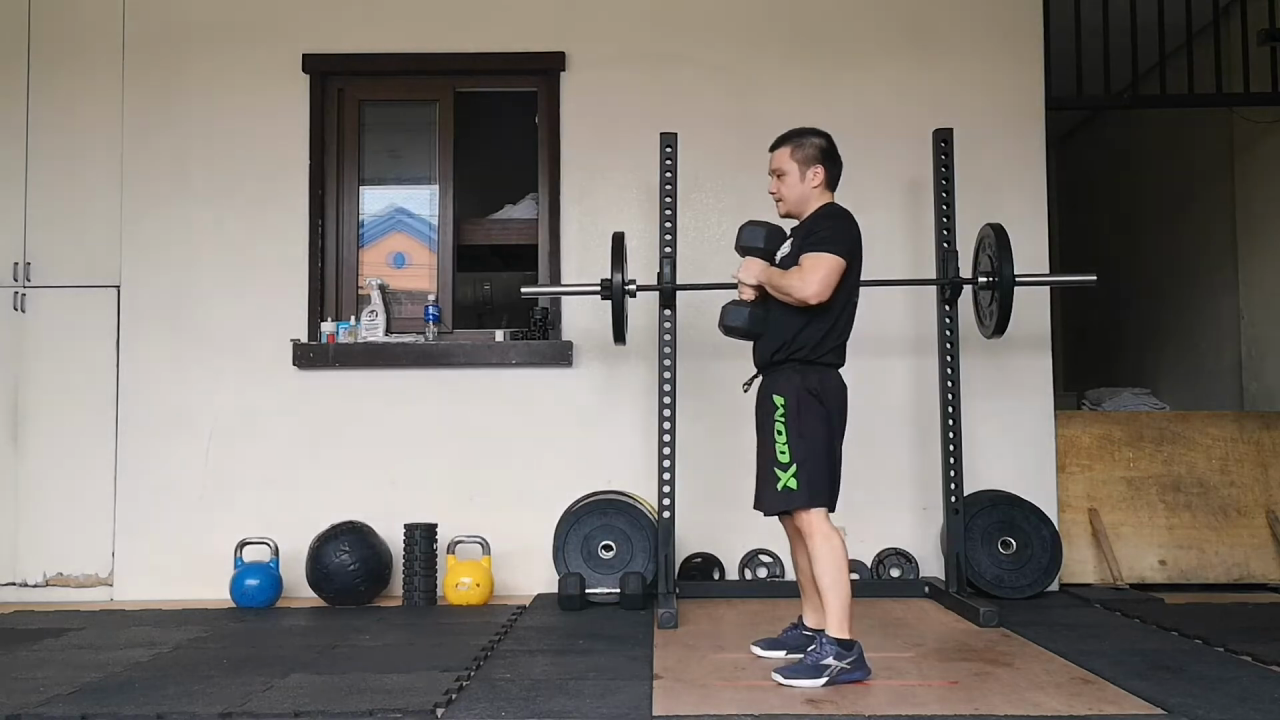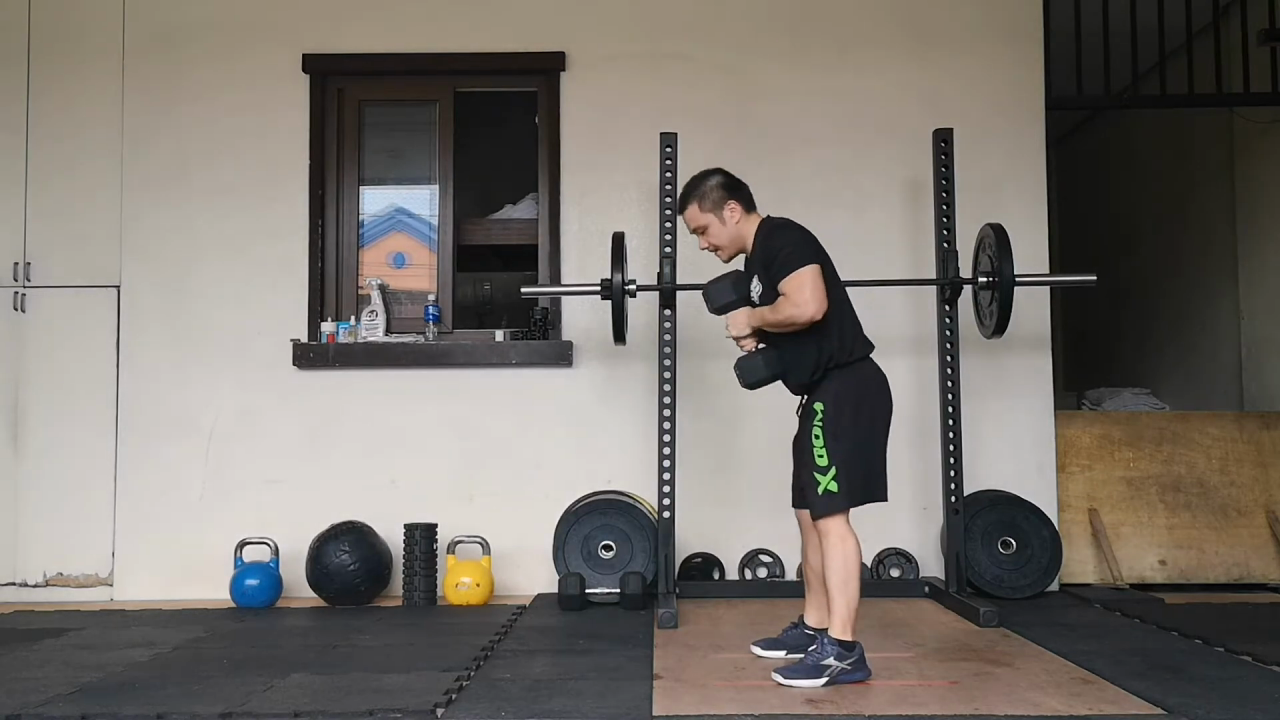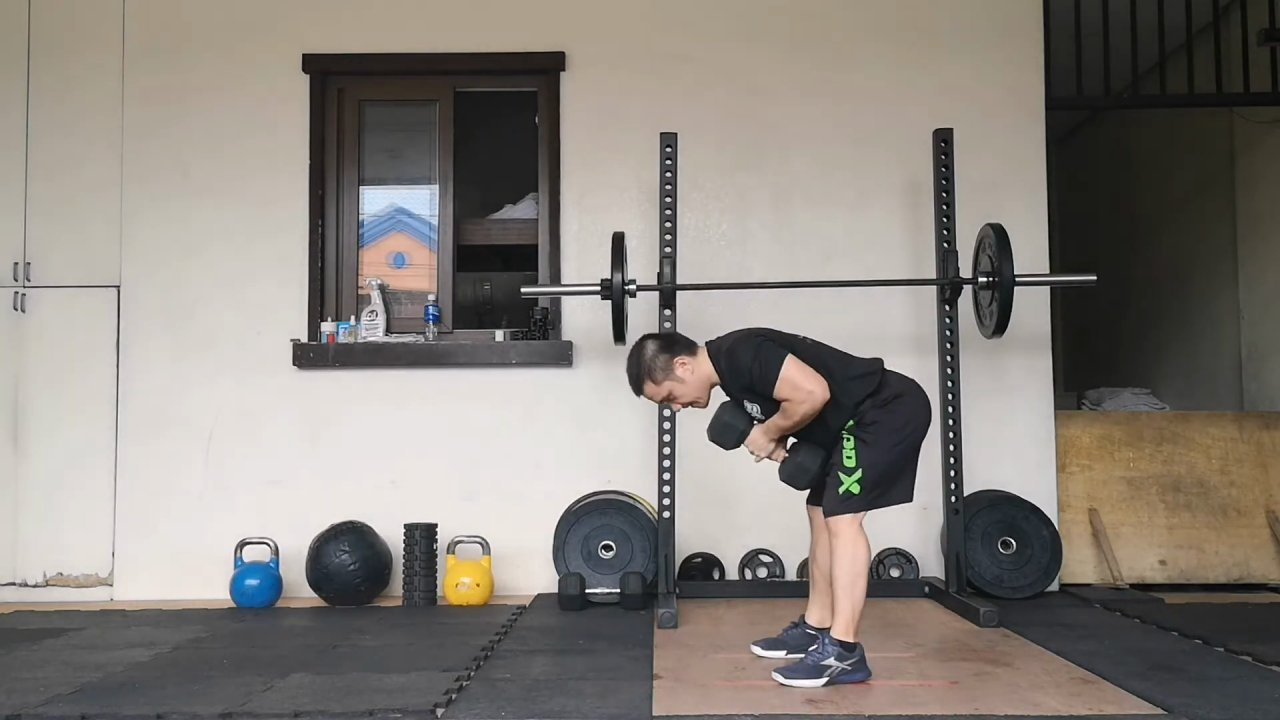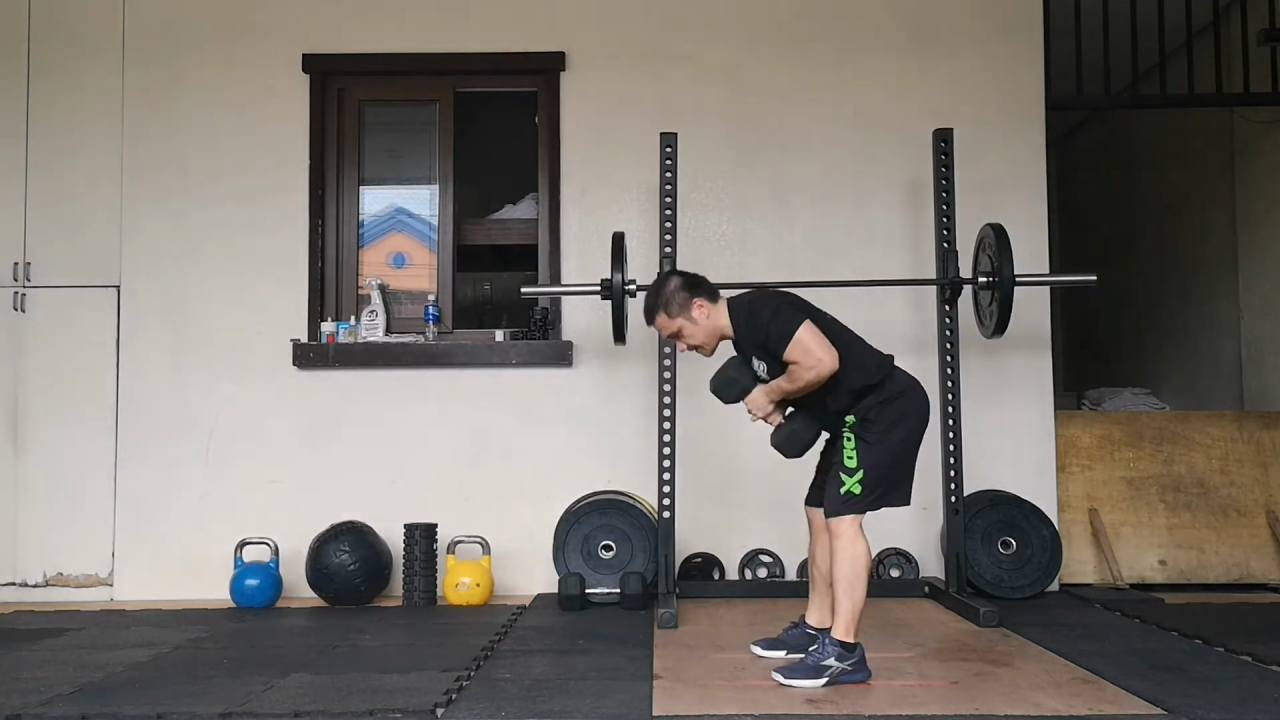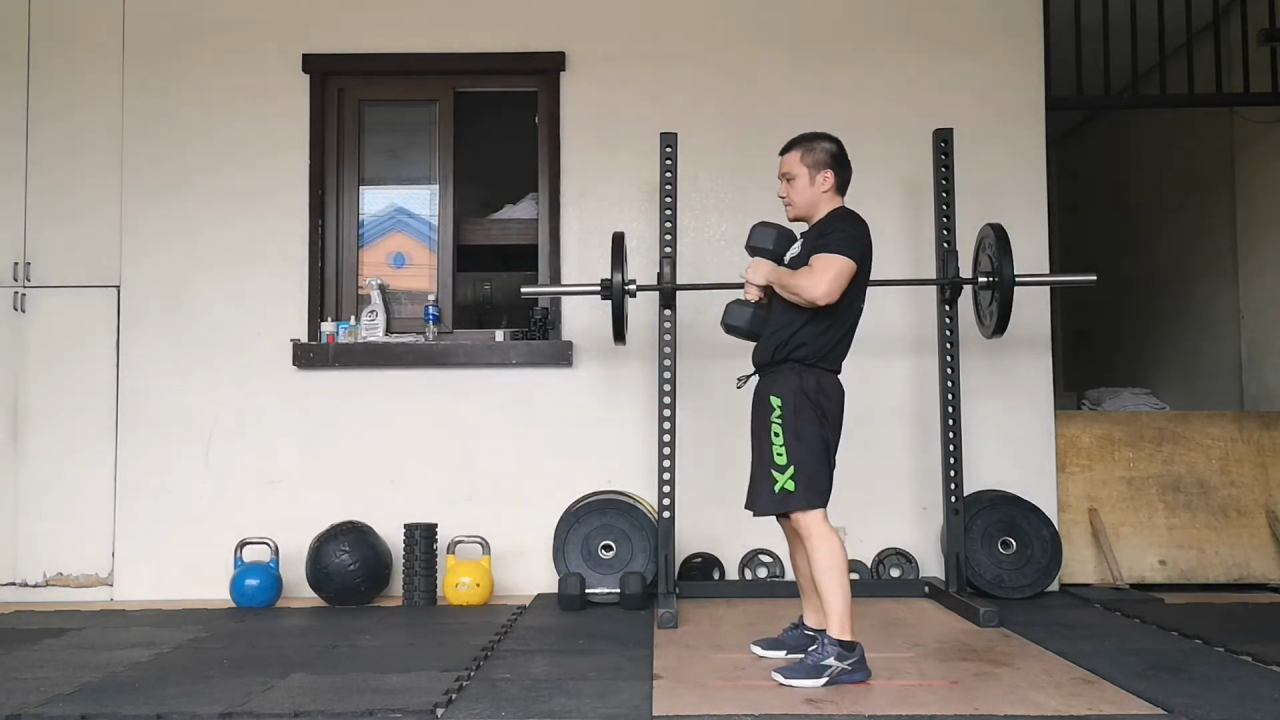
dt=1s
person 1, frame 1
left shoulder: (832, 223)
right shoulder: (805, 233)
left elbow: (810, 289)
left wrist: (762, 272)
right wrist: (756, 287)
left hip: (804, 386)
right hip: (785, 385)
left knee: (809, 514)
right knee: (794, 515)
left ankle: (842, 648)
right ankle: (813, 628)
person 1, frame 2
left shoulder: (782, 238)
right shoulder: (759, 257)
left elbow: (809, 306)
left wrist: (751, 318)
right wrist: (751, 331)
left hip: (846, 390)
right hip: (824, 395)
left knee: (830, 515)
right knee: (810, 513)
left ankle: (843, 650)
right ankle: (814, 627)
person 1, frame 3
left shoulder: (740, 355)
right shoulder: (730, 365)
left elbow: (813, 392)
left wrist: (768, 434)
right wrist: (773, 437)
left hip: (889, 409)
right hip: (867, 416)
left knee: (843, 516)
right knee: (822, 512)
left ankle: (843, 651)
right ankle: (815, 628)
person 1, frame 4
left shoulder: (760, 311)
right shoulder: (745, 330)
left elbow: (822, 362)
left wrist: (769, 394)
right wrist: (774, 402)
left hip: (884, 406)
right hip: (863, 412)
left knee: (842, 516)
right knee: (821, 513)
left ankle: (843, 651)
right ankle: (816, 629)
person 1, frame 5
left shoulder: (844, 227)
right shoulder: (814, 236)
left elbow: (820, 289)
left wrist: (769, 272)
right wrist: (765, 288)
left hip: (801, 387)
right hip: (781, 387)
left knee: (806, 513)
right knee: (792, 514)
left ankle: (843, 649)
right ankle: (814, 628)
